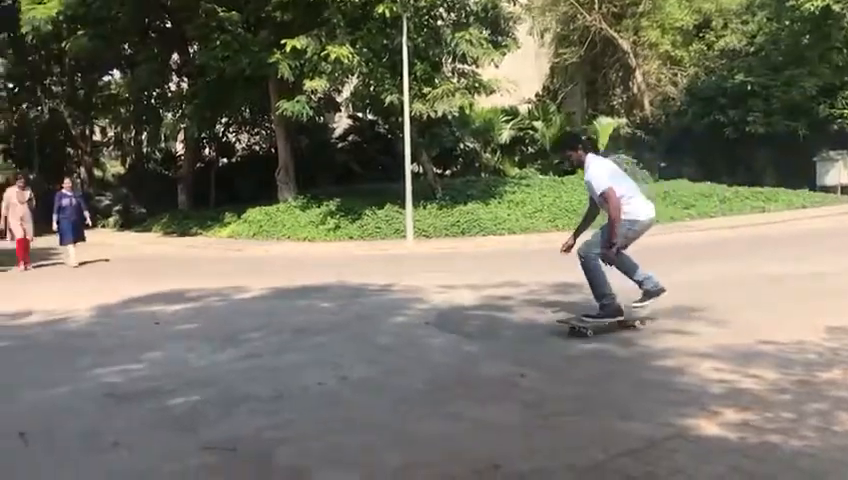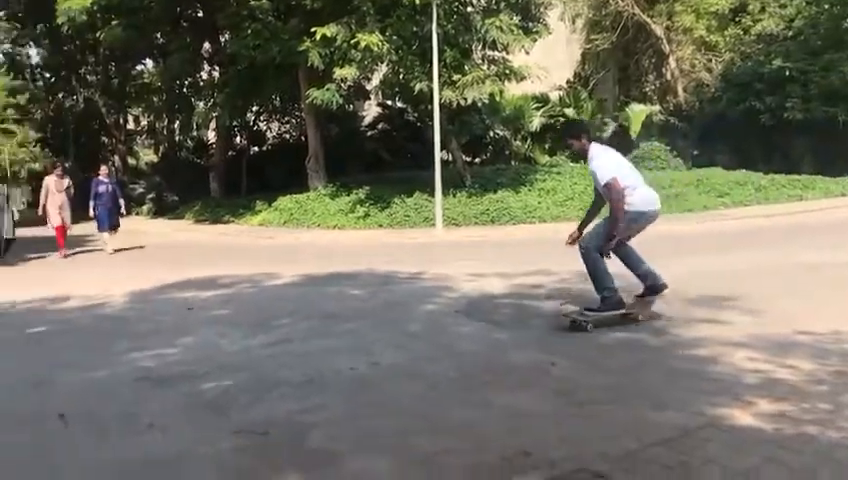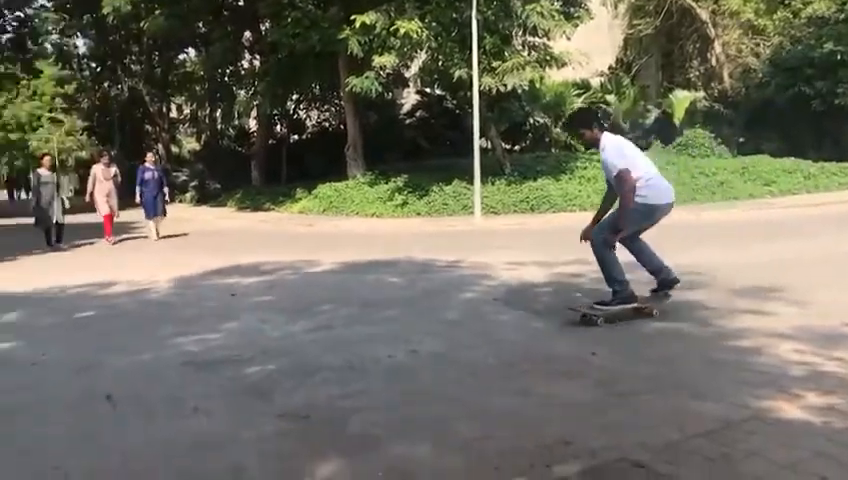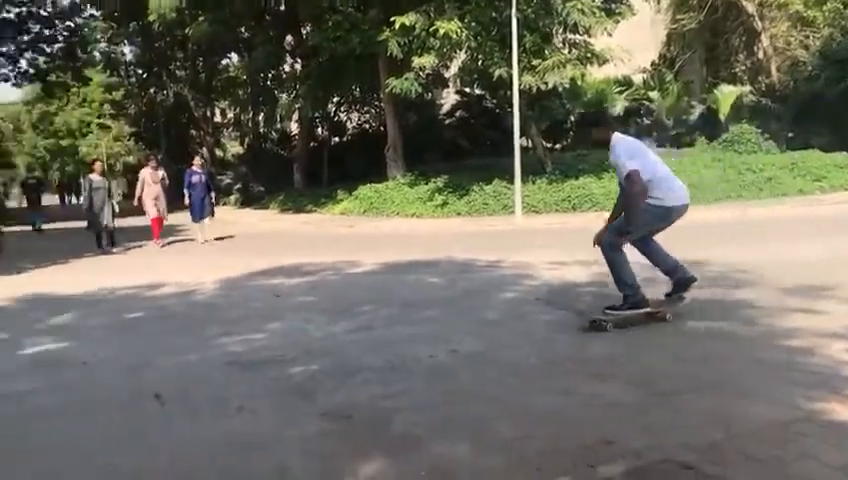
dt=0.1s
person 1, frame 1
left shoulder: (593, 170)
right shoulder: (595, 166)
left elbow: (613, 204)
right elbow: (593, 209)
left wrist: (611, 243)
right wrist: (574, 237)
left hip: (633, 217)
right hip: (644, 214)
left knee: (587, 253)
right knee: (611, 252)
left ankle: (608, 307)
right ankle: (650, 286)
person 1, frame 2
left shoulder: (598, 160)
right shoulder: (600, 155)
left elbow: (617, 195)
right elbow: (600, 200)
left wrist: (612, 235)
right wrist: (580, 229)
left hip: (637, 208)
right hip: (649, 205)
left knee: (588, 245)
right knee: (615, 243)
left ankle: (611, 300)
right ankle: (653, 283)
person 1, frame 3
left shoulder: (609, 150)
right shoulder: (611, 144)
left elbow: (627, 186)
right elbow: (613, 190)
left wrist: (617, 228)
right wrist: (594, 222)
left hip: (650, 200)
right hip: (663, 197)
left knee: (599, 237)
right knee: (627, 235)
left ankle: (622, 294)
right ankle: (665, 277)
person 1, frame 4
left shoulder: (619, 150)
right shoulder: (625, 144)
left elbow: (637, 188)
right elbow: (626, 192)
left wrist: (624, 231)
right wrist: (608, 226)
left hip: (665, 202)
right hip: (678, 199)
left knee: (609, 241)
right knee: (639, 236)
left ankle: (634, 299)
right ankle: (681, 277)
